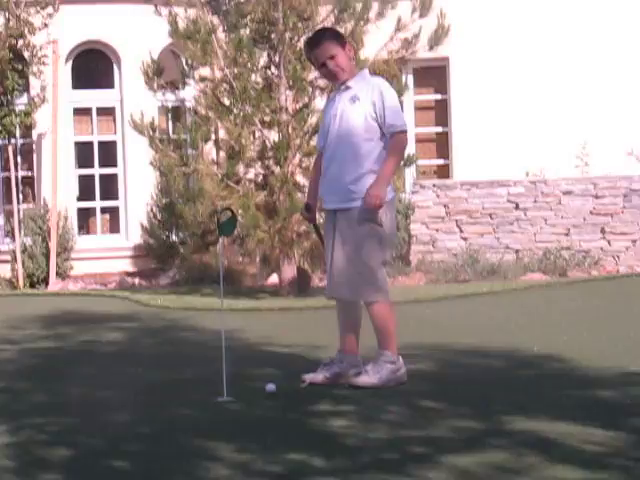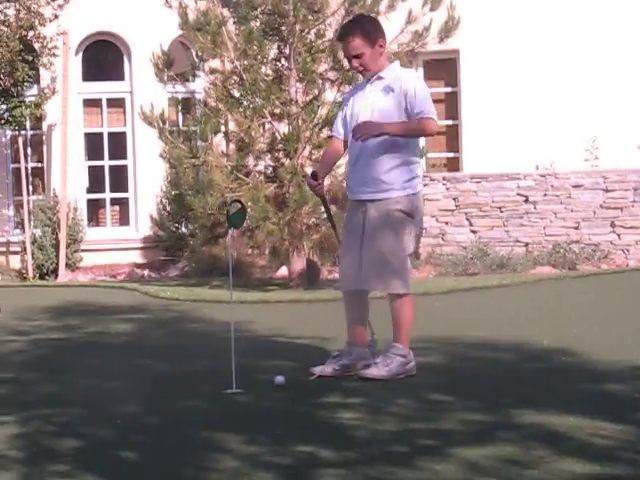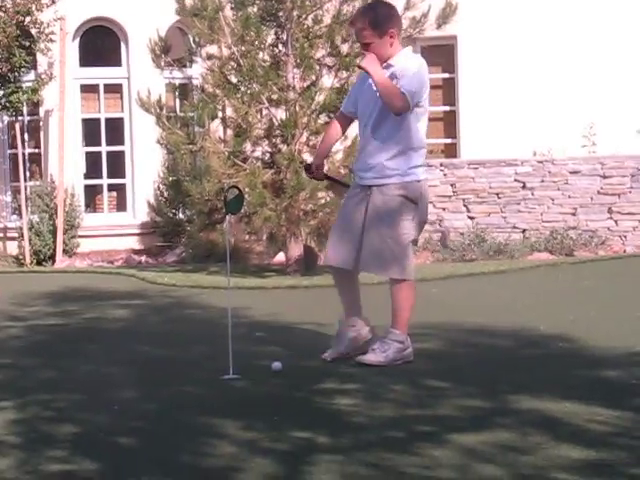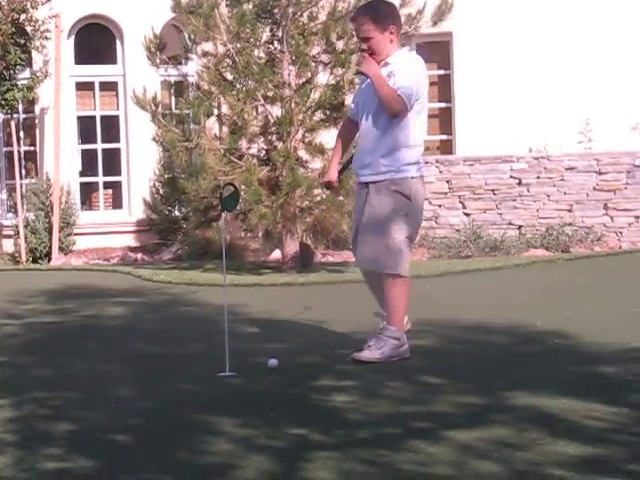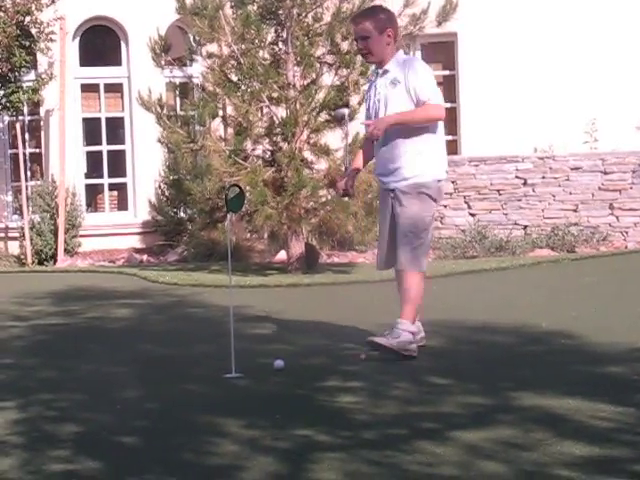
dt=0.3s
person 1, frame 1
left shoulder: (375, 89)
right shoulder: (331, 104)
left elbow: (399, 138)
left wrist: (381, 183)
right wrist: (311, 196)
left hip: (367, 207)
right hip: (335, 207)
left knee: (370, 283)
right knee: (342, 286)
left ankle: (391, 361)
right ankle: (347, 358)
person 1, frame 2
left shoulder: (406, 80)
right shoulder: (354, 94)
left elbow: (428, 125)
right elbow: (339, 141)
left wrist: (383, 128)
right wrist: (319, 174)
left hip: (396, 196)
right hip: (359, 197)
left knee: (394, 275)
right knee: (353, 276)
left ankle: (401, 354)
right ankle: (356, 350)
person 1, frame 3
left shoulder: (413, 66)
right shoulder: (366, 76)
left elbow: (399, 104)
right elbow: (343, 118)
left wrist: (375, 71)
right wrist: (320, 155)
left hip: (400, 182)
right hip: (363, 181)
left knee: (396, 261)
right knee: (339, 256)
left ankle: (398, 340)
right ankle: (354, 324)
person 1, frame 4
left shoulder: (411, 66)
right shoulder: (371, 74)
left elbow: (396, 107)
right elbow: (352, 121)
left wrist: (375, 73)
right wrist: (333, 165)
left hip: (397, 179)
right hip: (366, 178)
left knee: (391, 257)
right knee: (365, 257)
left ankle: (393, 337)
right ankle: (394, 317)
person 1, frame 5
left shoulder: (412, 68)
right shoulder: (373, 85)
left elbow: (436, 110)
left wrist: (391, 120)
right wrist: (352, 172)
left hip: (420, 179)
right hip: (390, 183)
left knee: (410, 254)
right knee: (395, 257)
left ankle: (406, 330)
right ankle: (407, 328)
